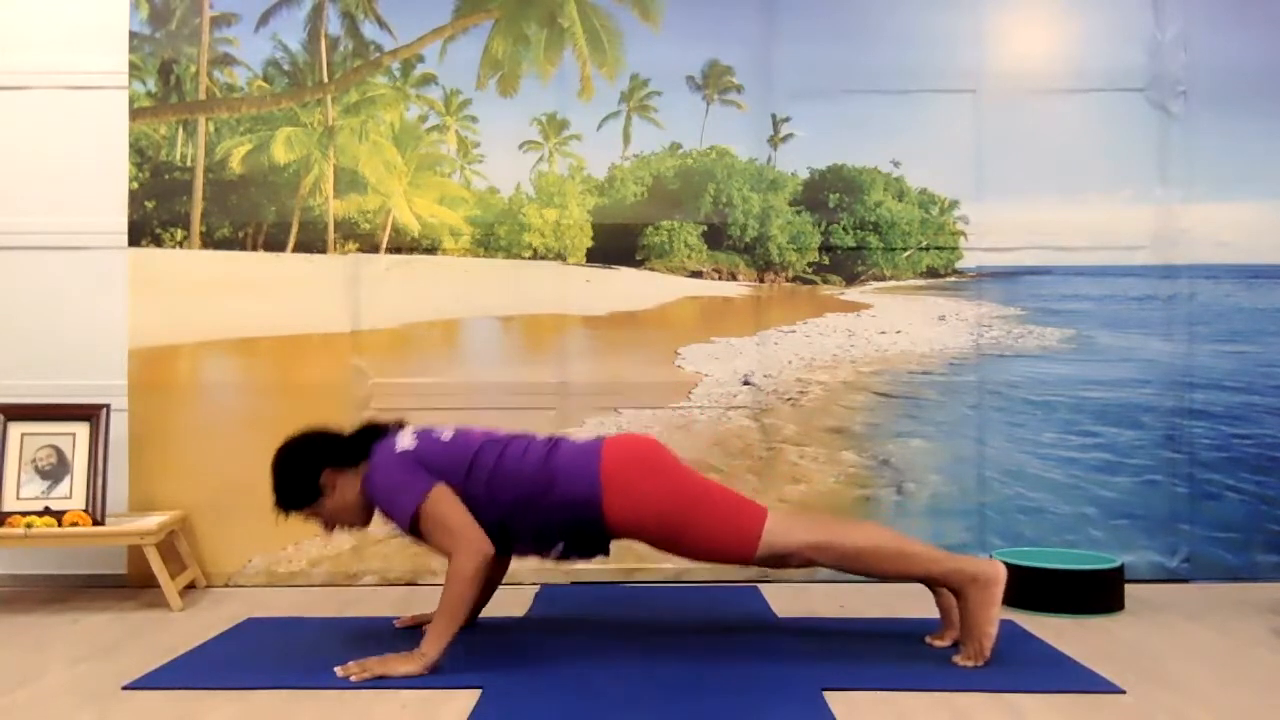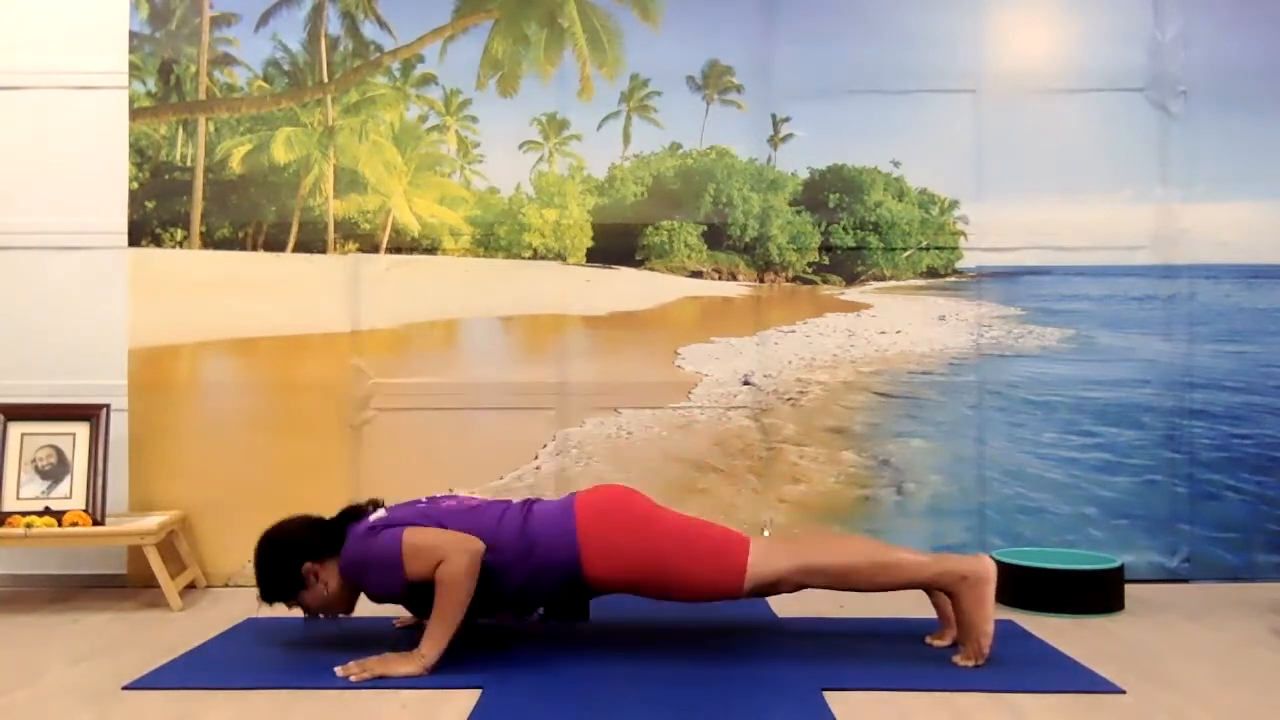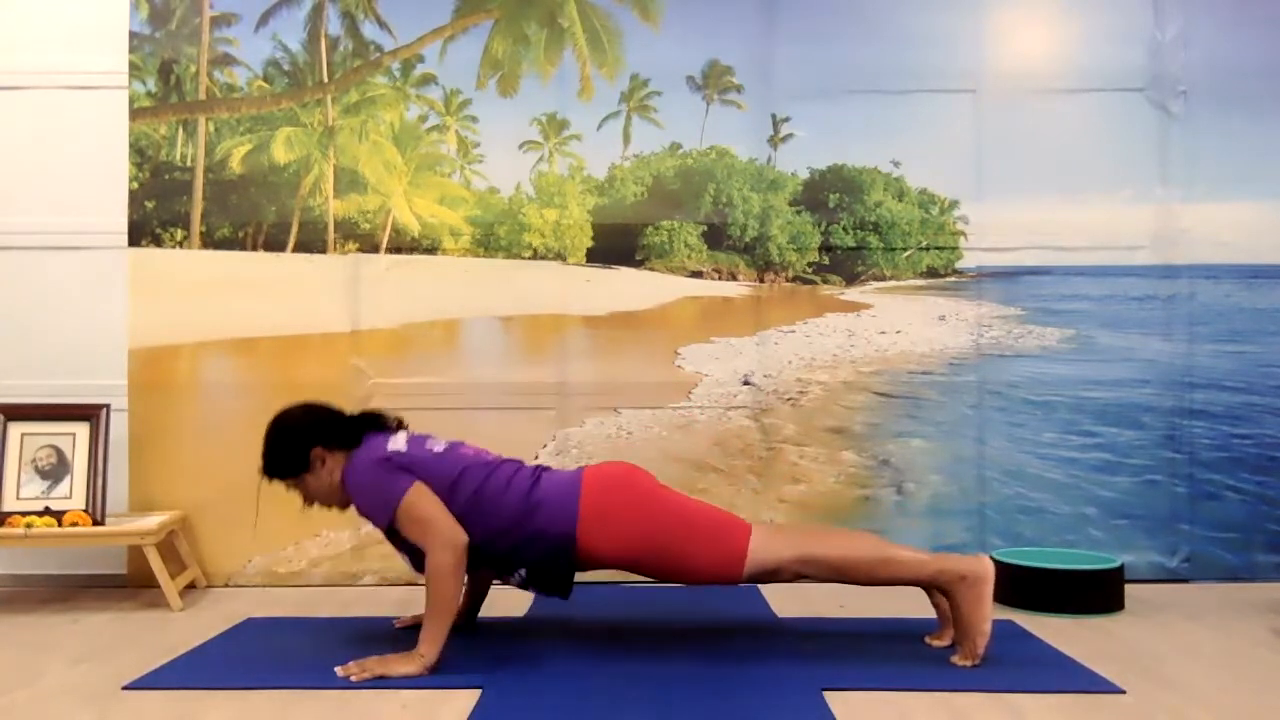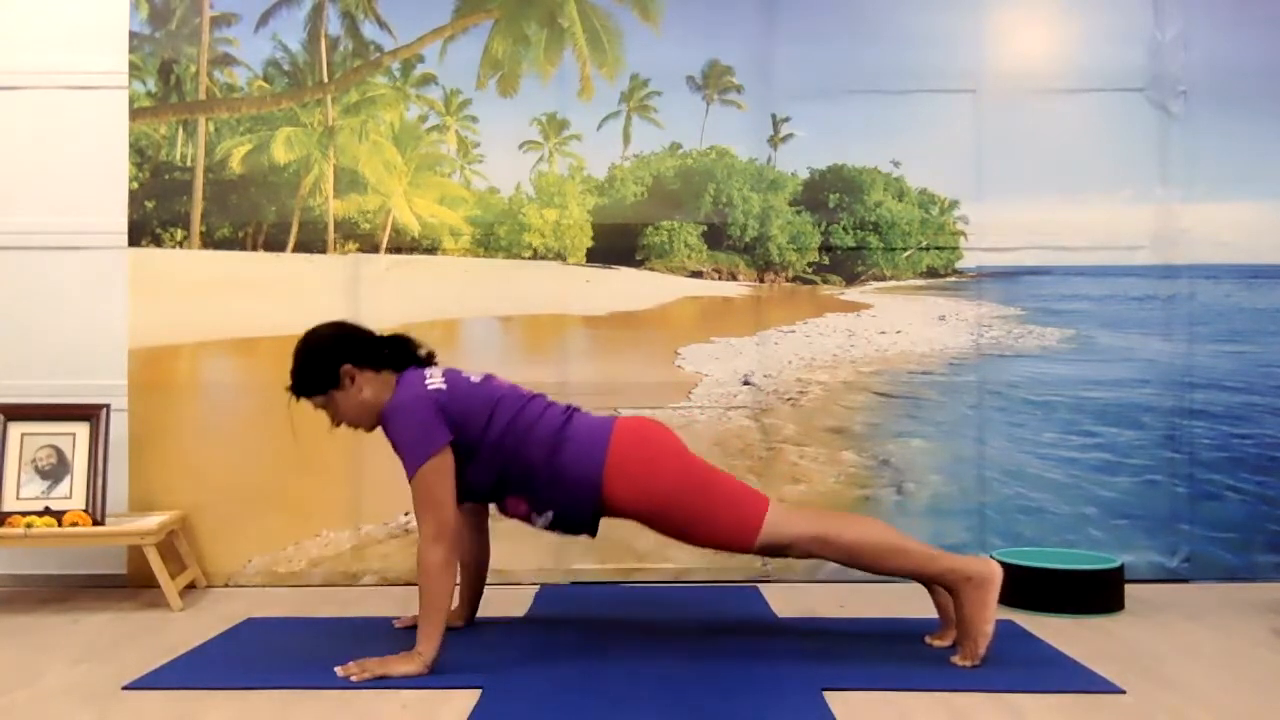
dt=0.4s
person 1, frame 1
left shoulder: (387, 473)
right shoulder: (407, 454)
left elbow: (475, 553)
right elbow: (492, 543)
left wrist: (426, 652)
right wrist: (452, 617)
left hip: (624, 487)
right hip: (619, 472)
left knee: (793, 540)
right knee: (786, 540)
left ankle: (968, 573)
right ankle: (943, 572)
person 1, frame 2
left shoulder: (365, 554)
right shoulder: (381, 527)
left elbow: (464, 552)
left wrist: (425, 652)
right wrist: (440, 612)
left hip: (602, 541)
right hip: (597, 519)
left knee: (780, 567)
right knee: (775, 566)
left ankle: (956, 570)
right ankle: (936, 573)
person 1, frame 3
left shoulder: (367, 472)
right shoulder: (397, 450)
left elbow: (450, 543)
left wrist: (423, 653)
right wrist: (461, 612)
left hip: (602, 519)
right hip: (600, 497)
left knee: (779, 555)
right knee: (774, 555)
left ankle: (955, 571)
right ankle: (938, 574)
person 1, frame 4
left shoulder: (408, 406)
right shoulder: (432, 391)
left elbow: (438, 536)
right elbow: (473, 513)
left wrist: (423, 652)
right wrist: (464, 610)
left hip: (627, 469)
right hip: (625, 455)
left knee: (792, 532)
right knee: (788, 530)
left ankle: (965, 573)
right ankle: (945, 575)
